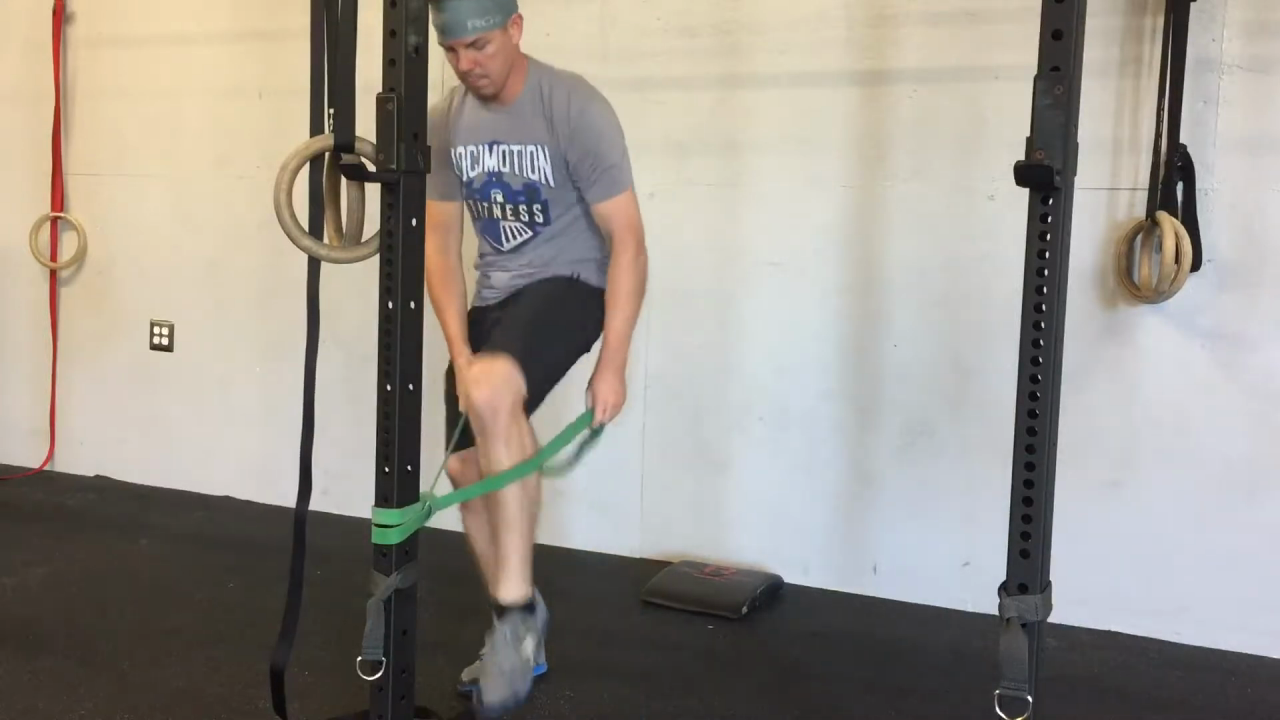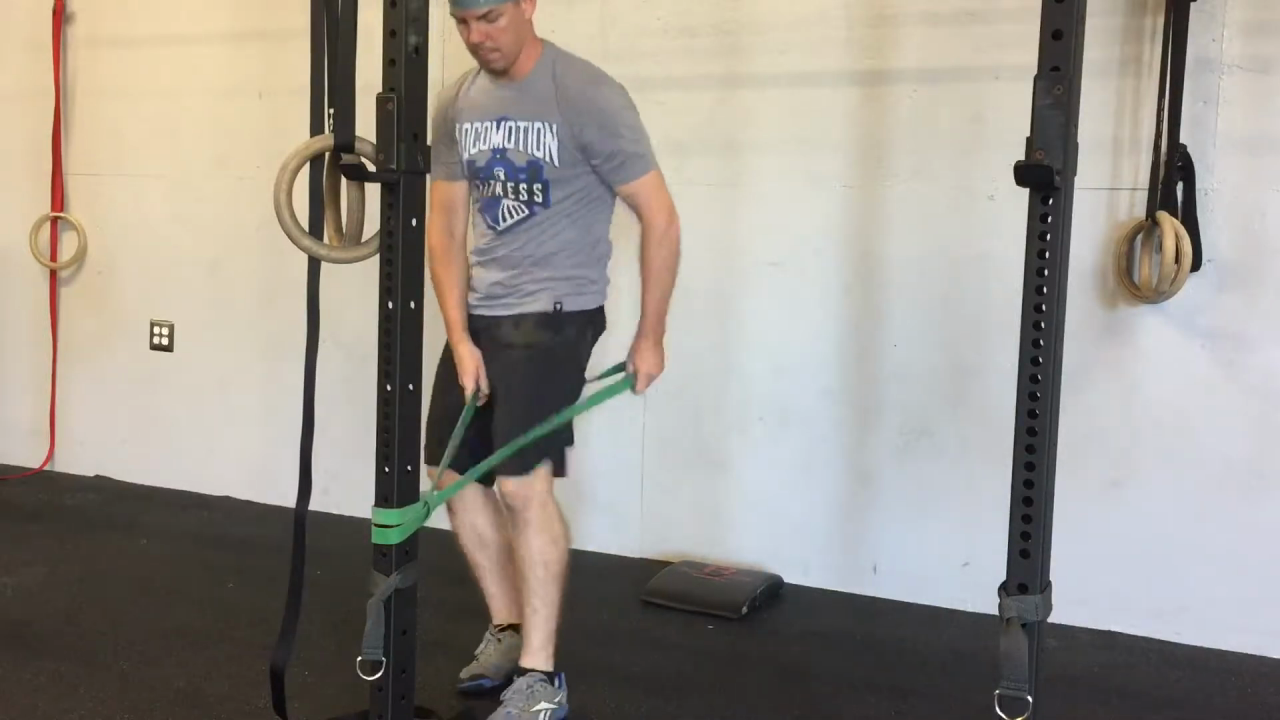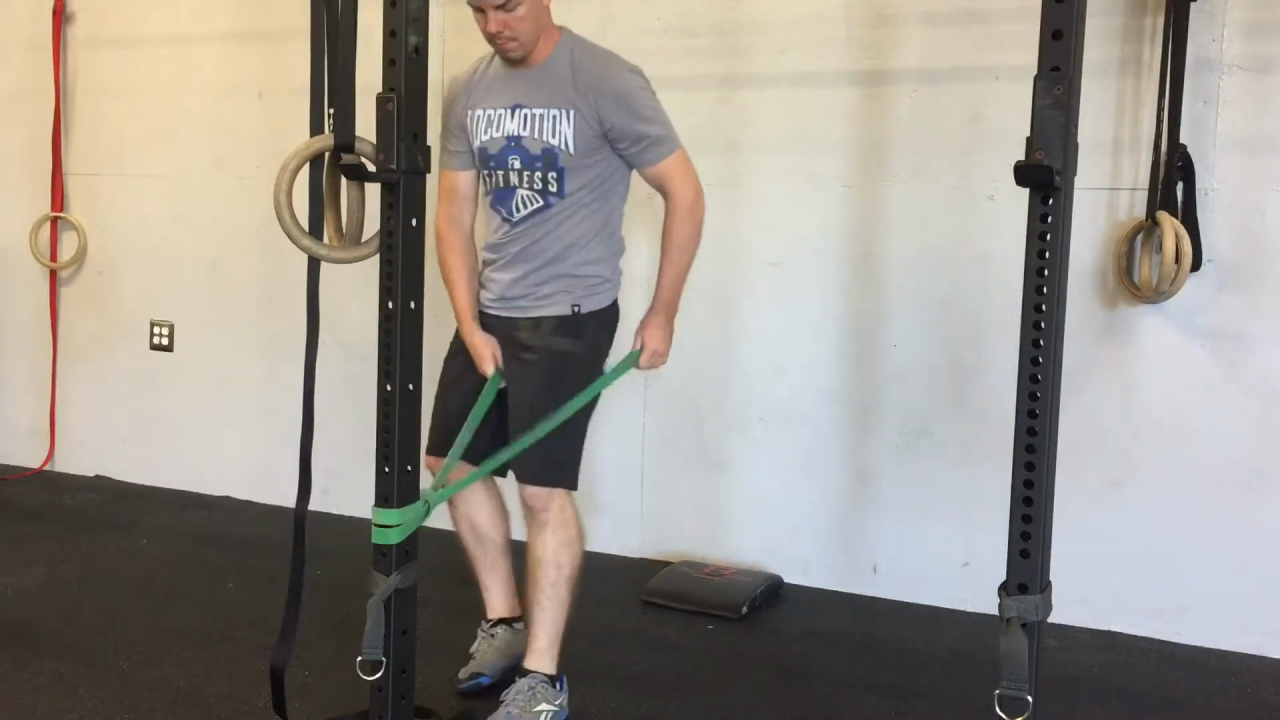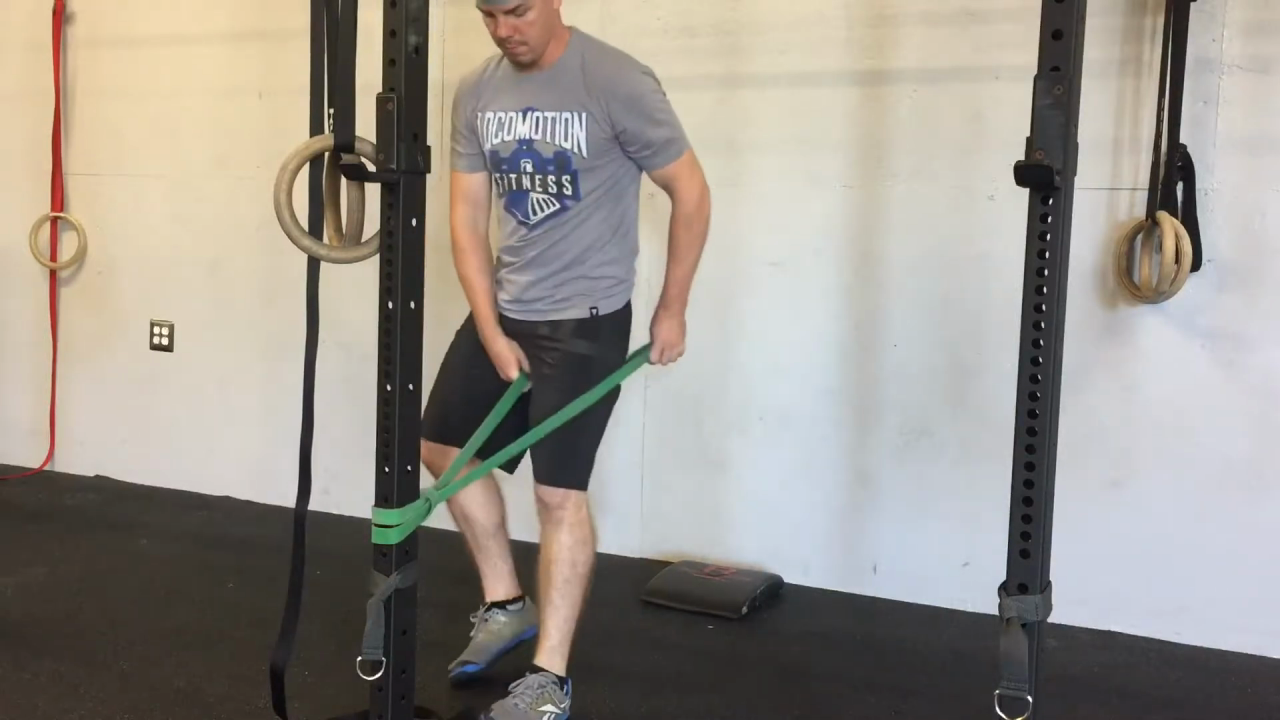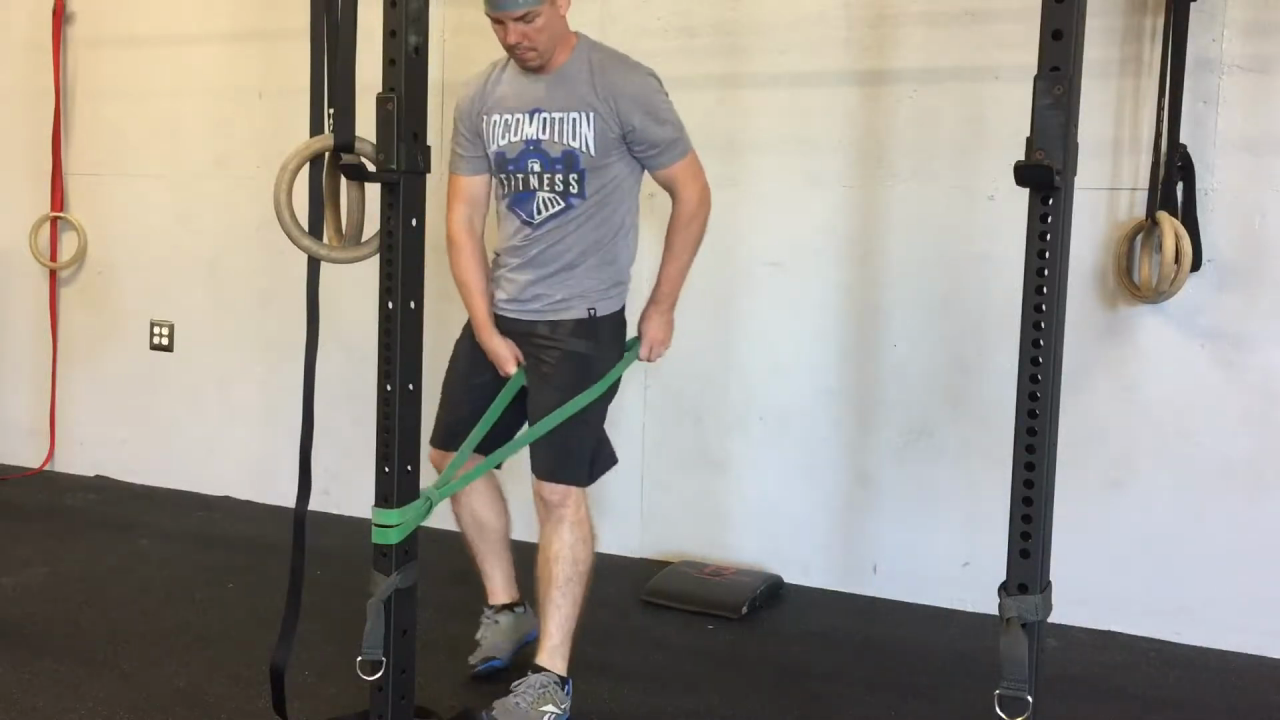
dt=0.2s
person 1, frame 1
left shoulder: (575, 108)
right shoulder: (445, 121)
left elbow: (625, 241)
right elbow: (441, 243)
left wrist: (613, 364)
right wrist: (460, 358)
left hip: (569, 289)
right hip: (497, 299)
left knee: (494, 397)
right knee: (468, 463)
left ankle: (517, 607)
right ankle: (520, 641)
person 1, frame 2
left shoulder: (587, 95)
right shoulder: (456, 105)
left elbow: (657, 215)
right elbow: (445, 227)
left wrist: (649, 335)
right wrist: (460, 339)
left hip: (557, 310)
right hip: (483, 311)
left knee: (520, 483)
right knee: (451, 472)
right ankle: (508, 629)
person 1, frame 3
left shoulder: (605, 82)
right shoulder: (466, 92)
left elbow: (684, 194)
right elbow: (453, 216)
left wrist: (661, 314)
right wrist: (471, 326)
left hip: (569, 315)
right hip: (491, 311)
left knee: (542, 491)
right knee: (453, 464)
right ankle: (505, 622)
person 1, frame 4
left shoulder: (617, 82)
right shoulder: (476, 92)
left elbow: (691, 195)
right elbow: (467, 217)
left wrist: (671, 310)
right wrist: (491, 330)
left hip: (584, 320)
right hip: (506, 311)
left knee: (558, 493)
right knee: (442, 446)
right ankle: (506, 604)
person 1, frame 5
left shoulder: (623, 87)
right shoulder: (481, 96)
left elbow: (692, 194)
right elbow: (463, 220)
left wrist: (662, 306)
right wrist: (486, 330)
left hip: (581, 322)
right hip: (500, 313)
left knee: (558, 491)
right knee: (452, 455)
right ankle: (508, 608)
